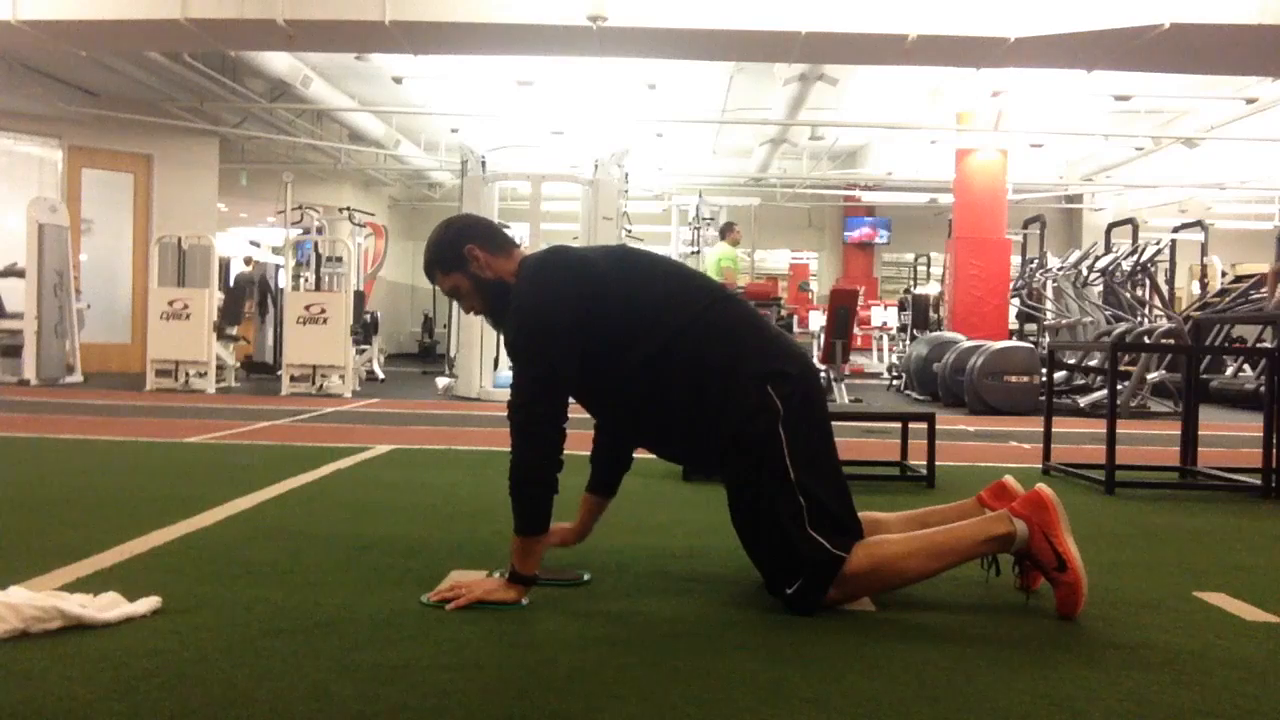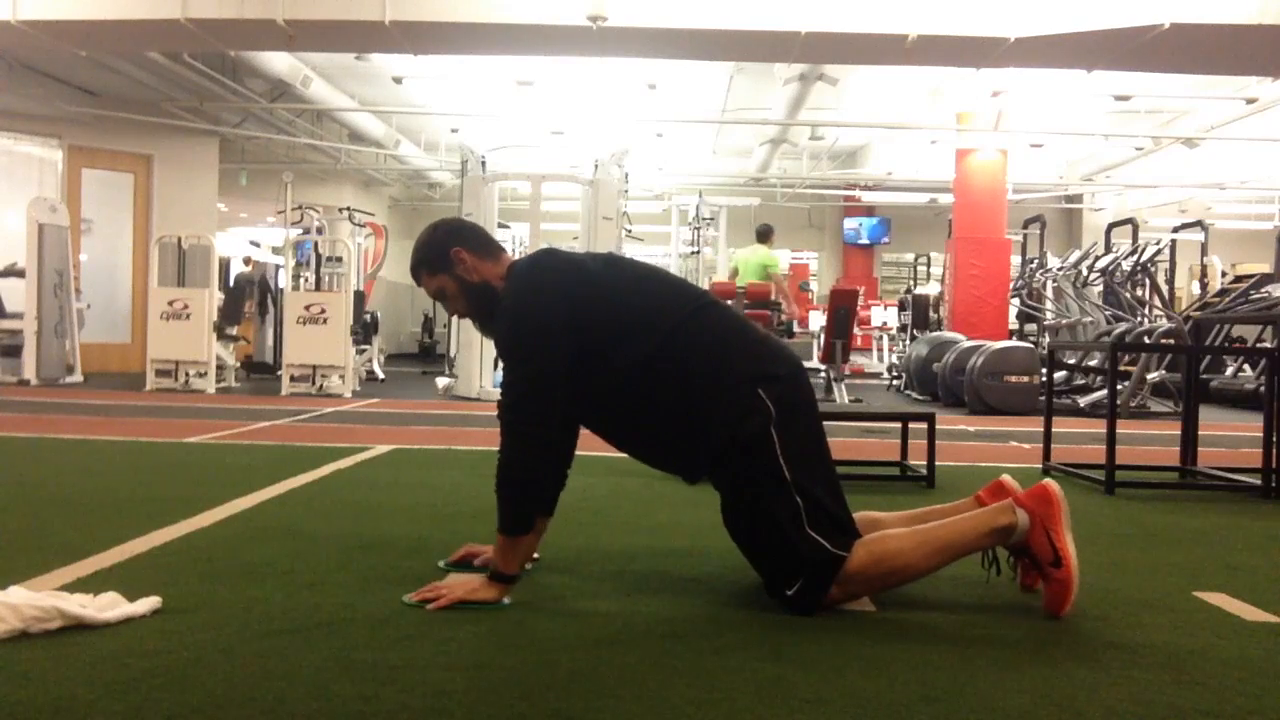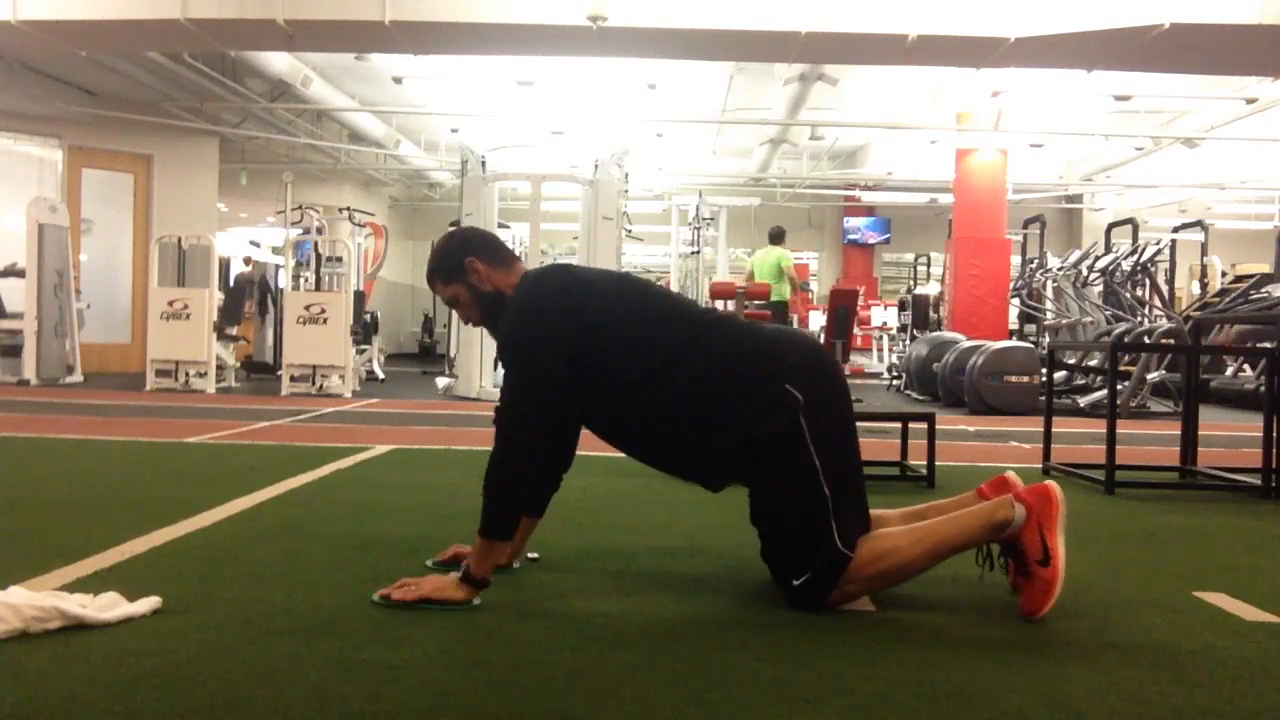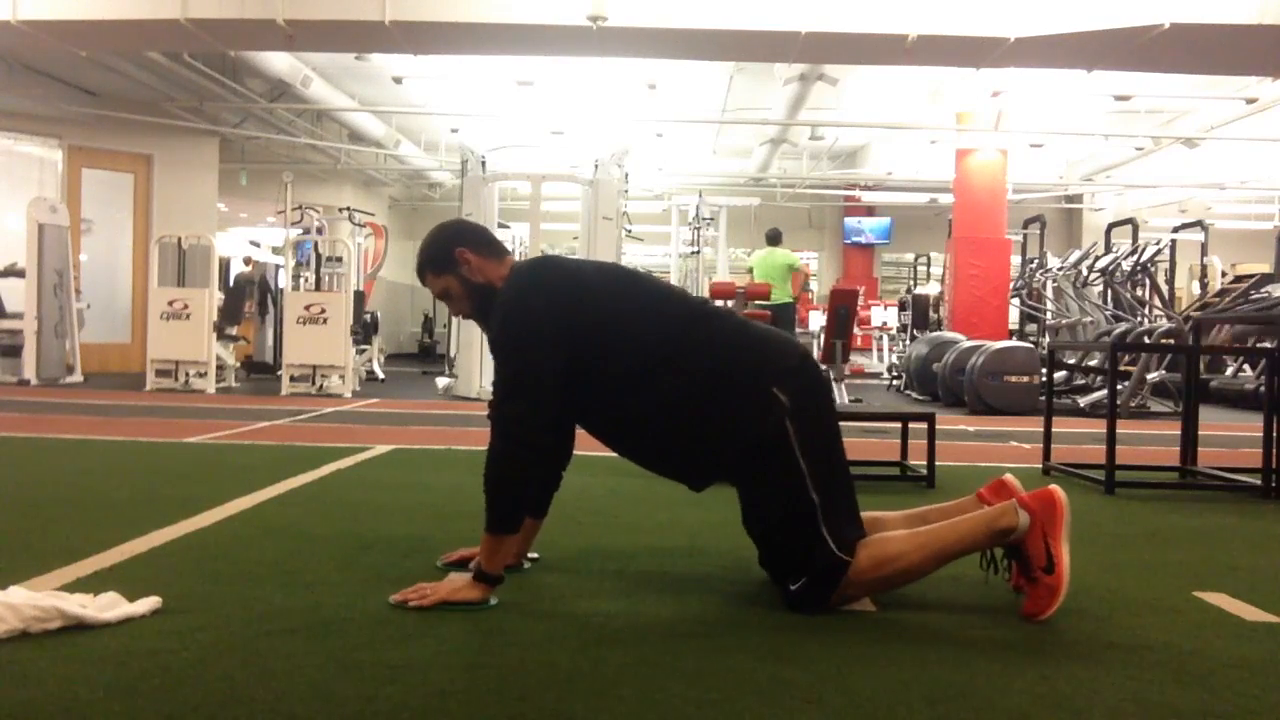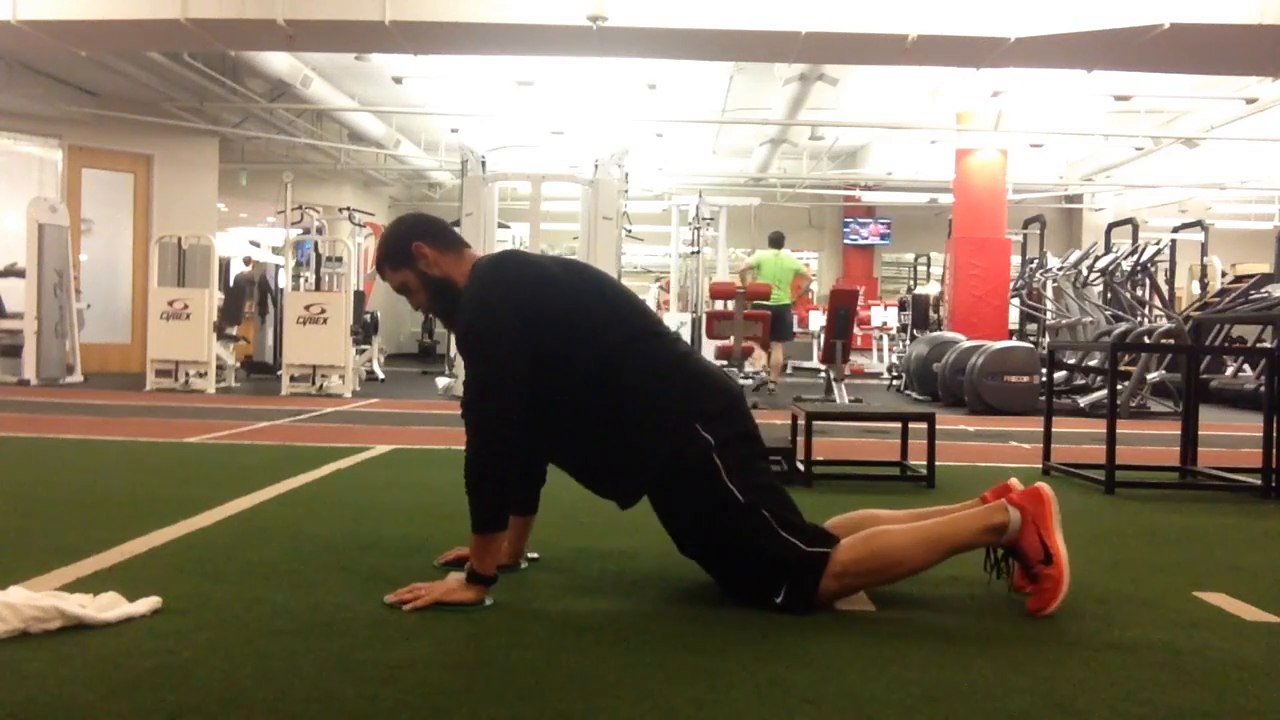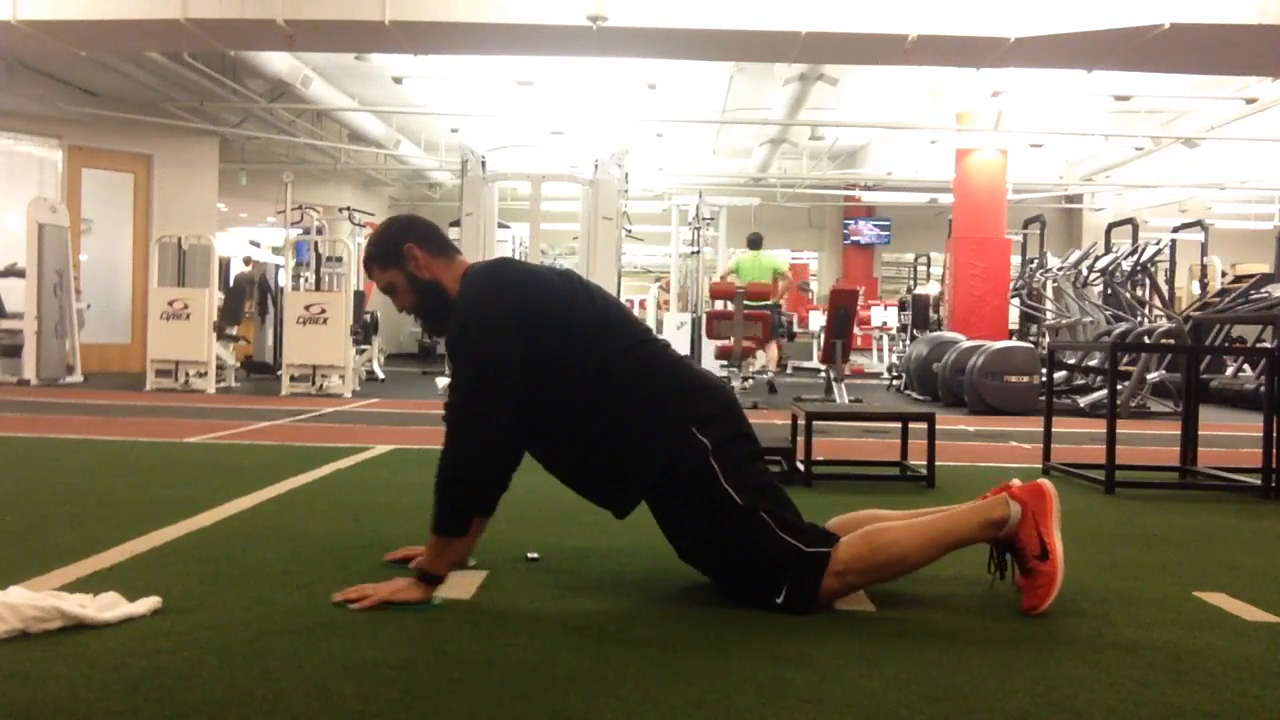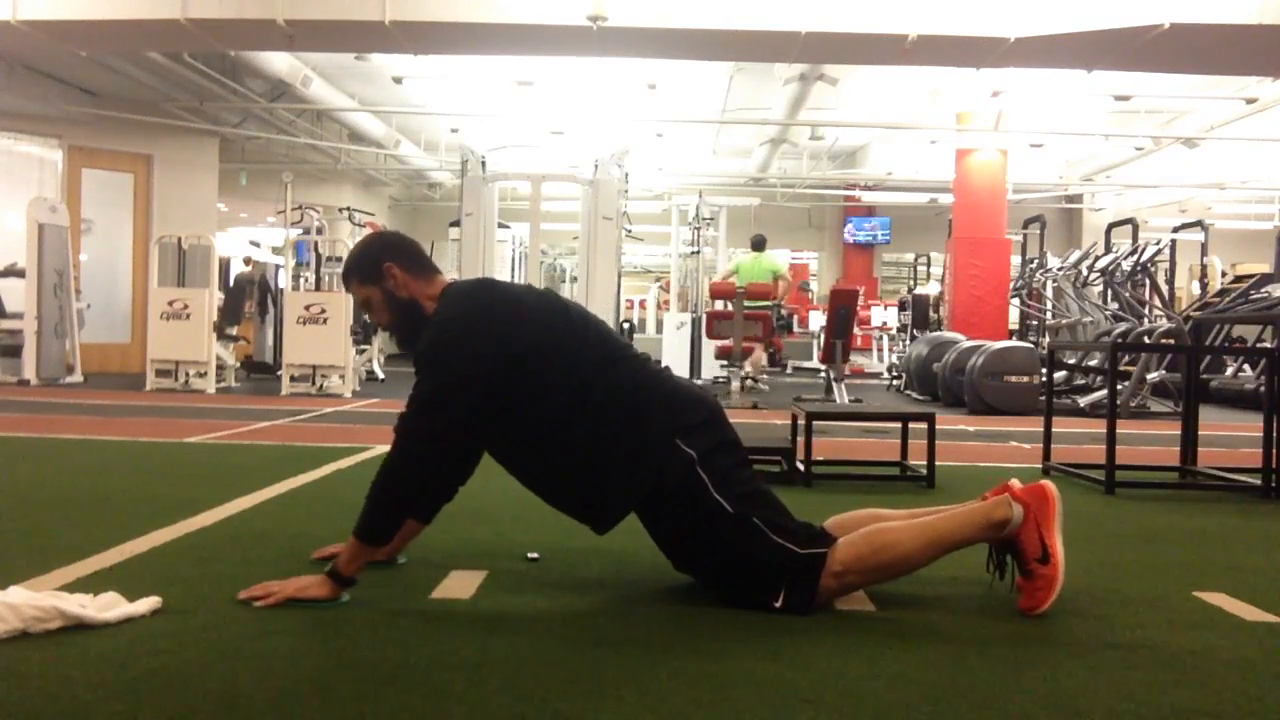
dt=0.7s
person 1, frame 1
left shoulder: (539, 293)
right shoulder: (571, 286)
left elbow: (536, 433)
right elbow: (619, 413)
left wrist: (519, 575)
right wrist: (580, 525)
left hip: (760, 401)
right hip: (757, 398)
left knee: (816, 580)
right knee: (831, 543)
left ankle: (1013, 526)
right ankle: (991, 508)
person 1, frame 2
left shoulder: (531, 297)
right shoulder: (551, 292)
left elbow: (526, 438)
right elbow: (552, 435)
left wrist: (498, 576)
right wrist: (516, 546)
left hip: (750, 405)
right hip: (744, 407)
left knee: (818, 579)
right knee: (828, 541)
left ankle: (1016, 518)
right ankle: (989, 507)
person 1, frame 3
left shoulder: (536, 309)
right shoulder: (561, 305)
left elbow: (519, 444)
right elbow: (550, 444)
left wrist: (472, 576)
right wrist: (507, 546)
left hip: (785, 398)
right hip: (777, 398)
left knee: (821, 579)
right knee: (824, 544)
left ankle: (1012, 513)
right ankle: (989, 503)
person 1, frame 4
left shoulder: (527, 301)
right shoulder: (549, 294)
left elbow: (518, 439)
right elbow: (548, 439)
left wrist: (485, 573)
right wrist: (511, 546)
left hip: (768, 399)
right hip: (758, 401)
left knee: (821, 579)
right knee: (826, 545)
left ankle: (1017, 519)
right ankle: (988, 506)
person 1, frame 5
left shoulder: (492, 296)
right shoulder: (517, 289)
left elbow: (494, 437)
right elbow: (526, 434)
left wrist: (479, 576)
right wrist: (507, 547)
left hip: (687, 436)
right hip: (686, 432)
left knee: (810, 578)
right knee: (810, 547)
left ankle: (1007, 520)
right ankle: (989, 508)
person 1, frame 6
left shoulder: (483, 305)
right shoulder: (505, 297)
left elbow: (474, 444)
right elbow: (497, 444)
left wrist: (427, 574)
right wrist: (452, 545)
left hip: (683, 442)
right hip: (681, 439)
left knee: (813, 578)
right knee: (812, 547)
left ankle: (1007, 514)
right ankle: (995, 508)
person 1, frame 7
left shoulder: (462, 328)
right shoulder: (479, 321)
left elbow: (420, 455)
right elbow: (443, 460)
left wrist: (340, 575)
right wrist: (378, 544)
left hip: (668, 455)
right hip: (668, 450)
left knee: (810, 577)
right knee: (806, 548)
left ankle: (1008, 514)
right ankle: (992, 511)
